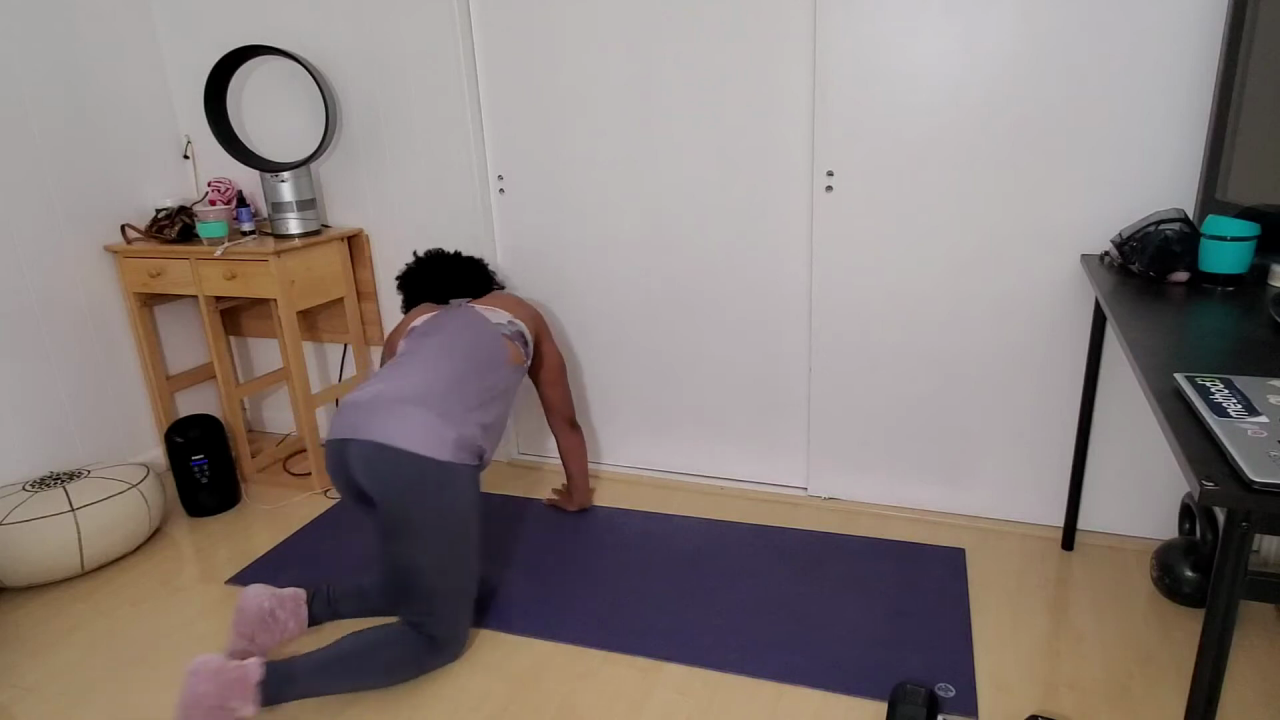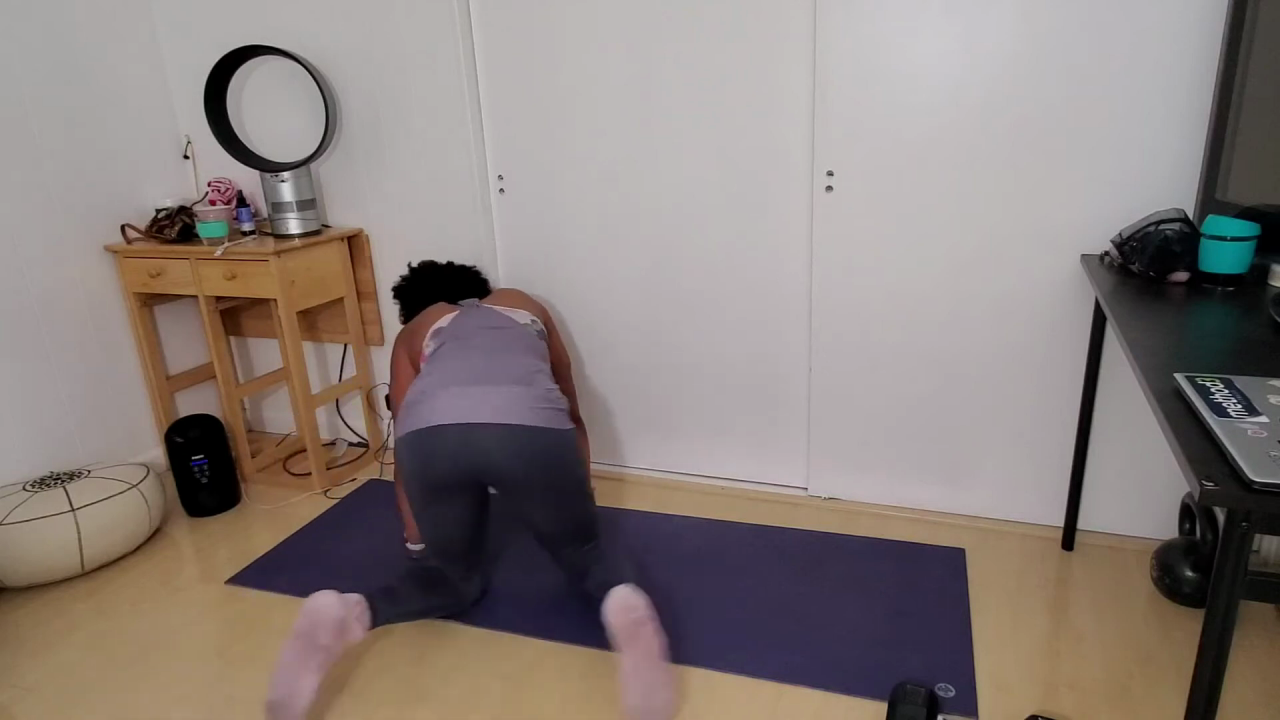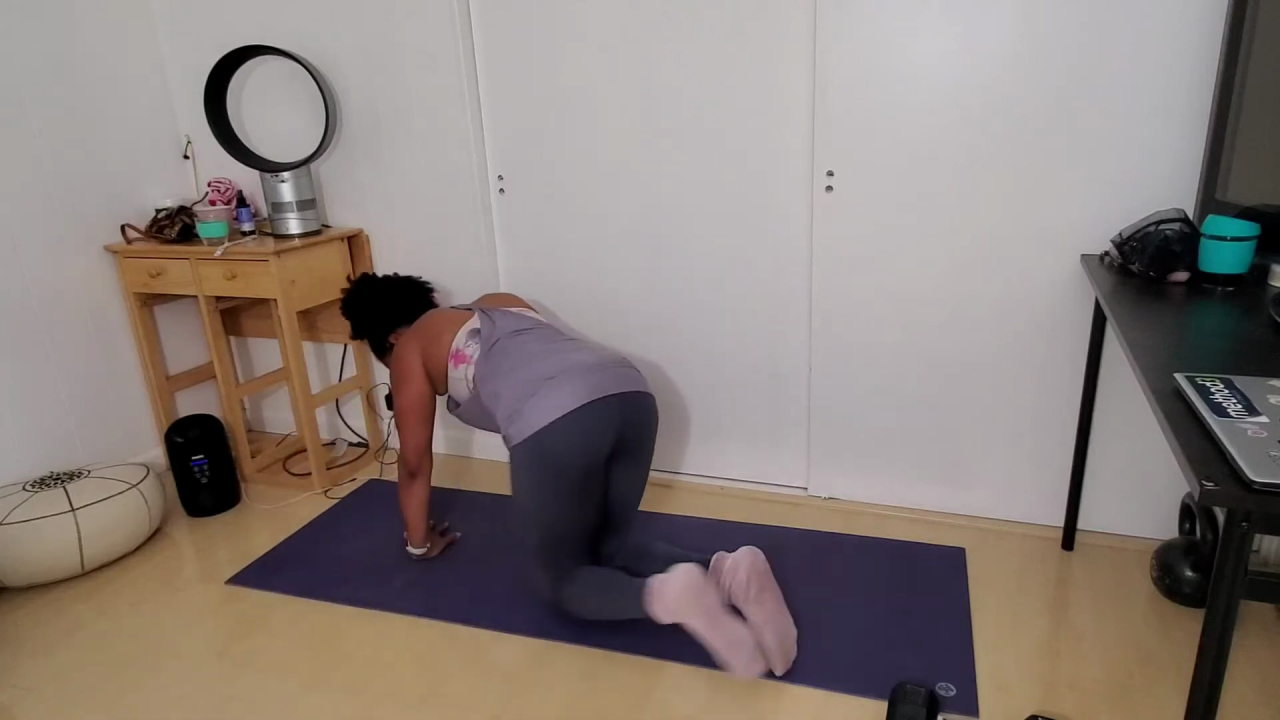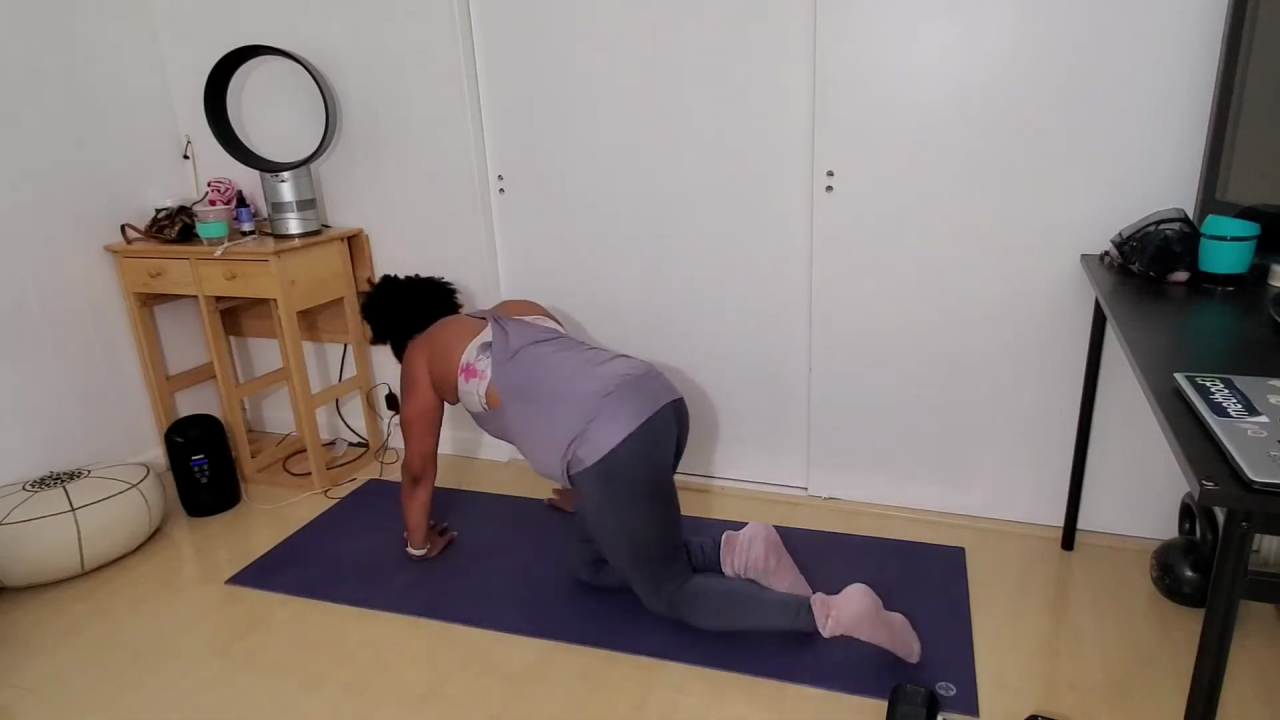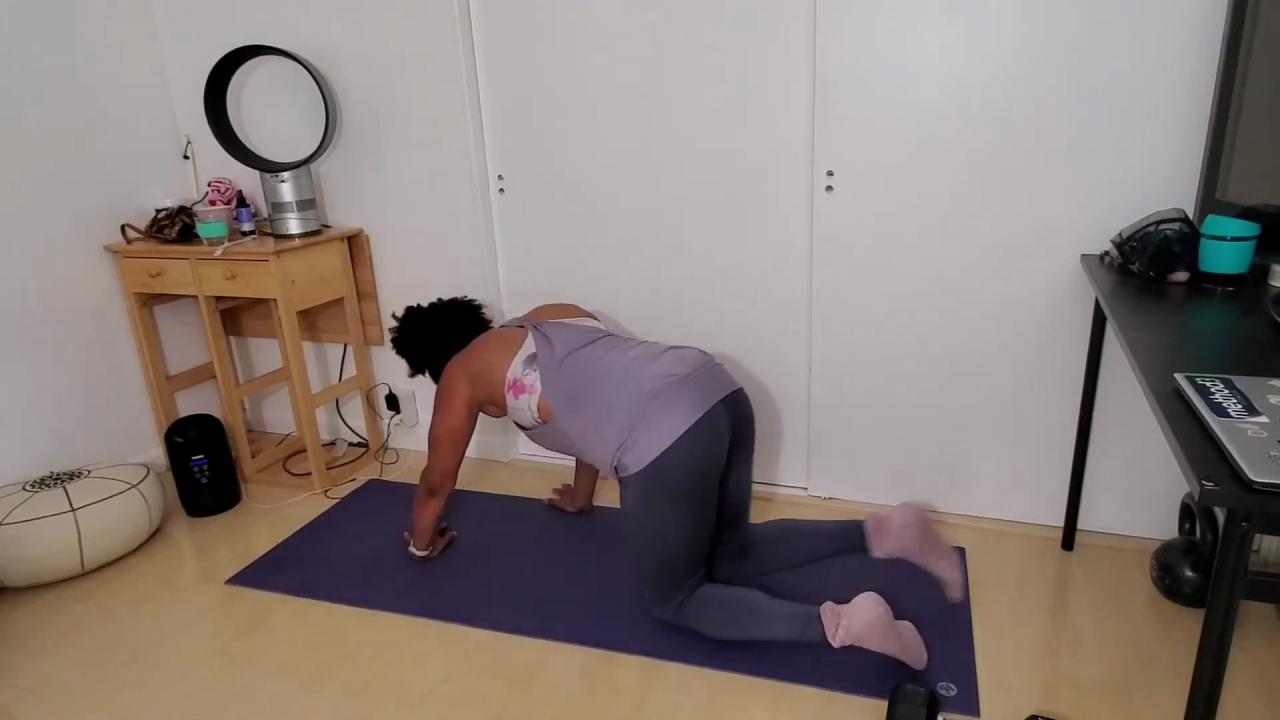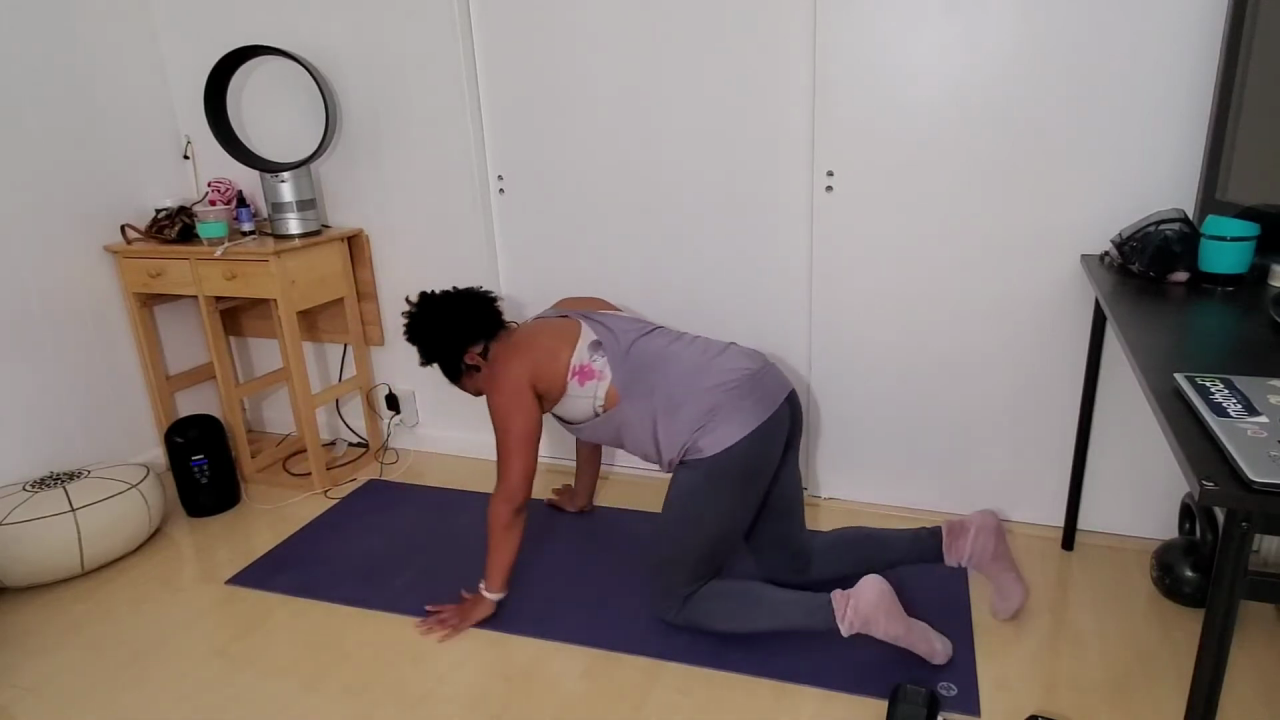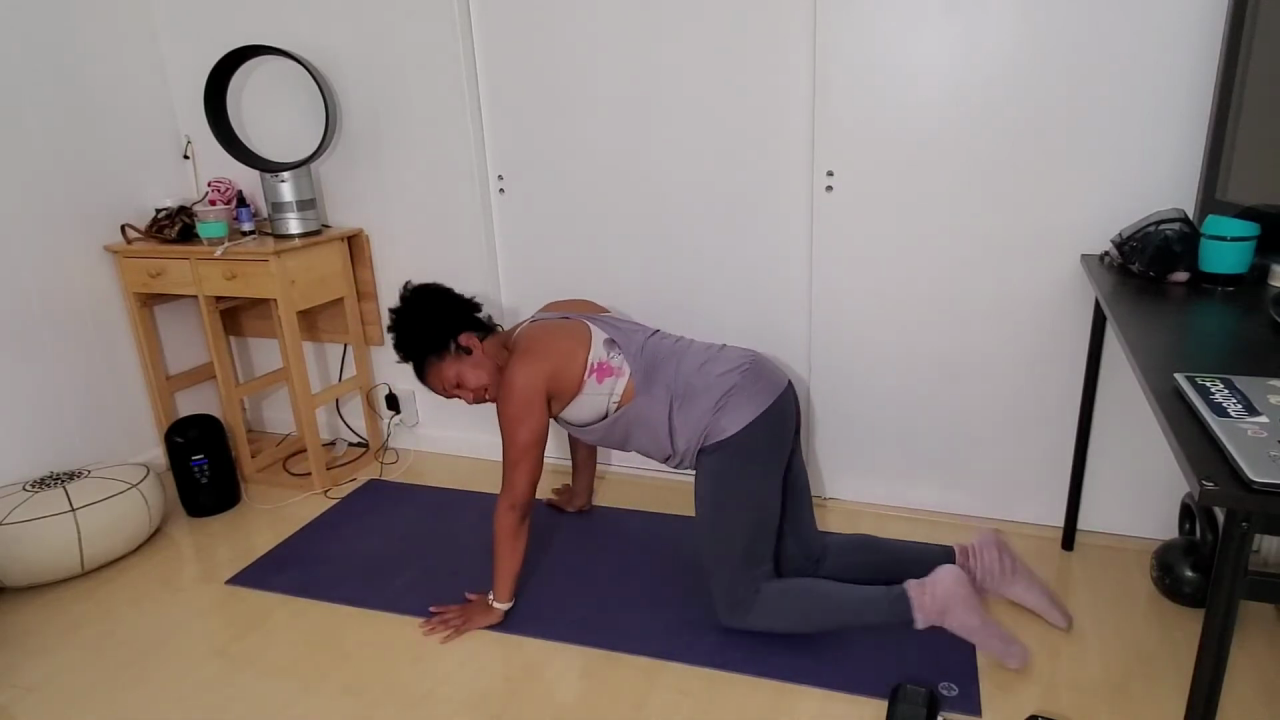
dt=0.4s
person 1, frame 1
left shoulder: (408, 325)
right shoulder: (520, 312)
right elbow: (563, 417)
right wrist: (577, 491)
left hip: (347, 438)
right hip: (425, 453)
left knee: (442, 580)
right knee: (437, 635)
left ankle: (294, 607)
person 1, frame 2
left shoulder: (414, 330)
right shoulder: (524, 305)
left elbow: (408, 448)
right elbow: (571, 408)
left wrist: (416, 533)
right wrist: (579, 497)
left hip: (431, 434)
right hip: (532, 428)
left knee: (453, 577)
right knee: (582, 554)
left ankle: (348, 615)
right ankle: (627, 614)
person 1, frame 3
left shoulder: (410, 346)
right shoulder: (501, 302)
left elbow: (414, 463)
left wrist: (420, 540)
right wrist: (569, 496)
left hip: (555, 420)
right hip: (628, 393)
left knee: (565, 577)
right knee: (608, 548)
left ankle: (672, 594)
right ankle: (729, 572)
person 1, frame 4
left shoulder: (422, 354)
right shoulder: (519, 308)
left elbow: (417, 470)
left wrist: (419, 542)
right wrist: (578, 491)
left hip: (613, 443)
right hip: (658, 399)
left knee: (670, 594)
right knee: (596, 564)
left ankle: (831, 611)
right ankle: (737, 551)
person 1, frame 5
left shoulder: (461, 374)
right shoulder: (553, 315)
left elbow: (435, 482)
left wrist: (421, 543)
right wrist: (580, 494)
left hip: (667, 443)
right hip: (716, 392)
left knee: (677, 601)
right knee: (730, 554)
left ankle: (842, 622)
right ankle: (884, 533)
person 1, frame 6
left shoulder: (509, 368)
right shoulder: (568, 314)
left elbow: (512, 499)
left wrist: (487, 597)
right wrist: (580, 496)
left hip: (725, 435)
right hip: (765, 393)
left knee: (678, 600)
right knee: (790, 562)
left ankle: (851, 609)
right ankle: (962, 538)
person 1, frame 7
left shoulder: (520, 373)
right shoulder: (551, 323)
left elbow: (515, 502)
left wrist: (495, 603)
right wrist: (580, 495)
left hip: (735, 421)
right hip: (762, 393)
left knee: (743, 605)
right knee: (802, 561)
left ankle: (928, 598)
right ankle: (974, 561)
